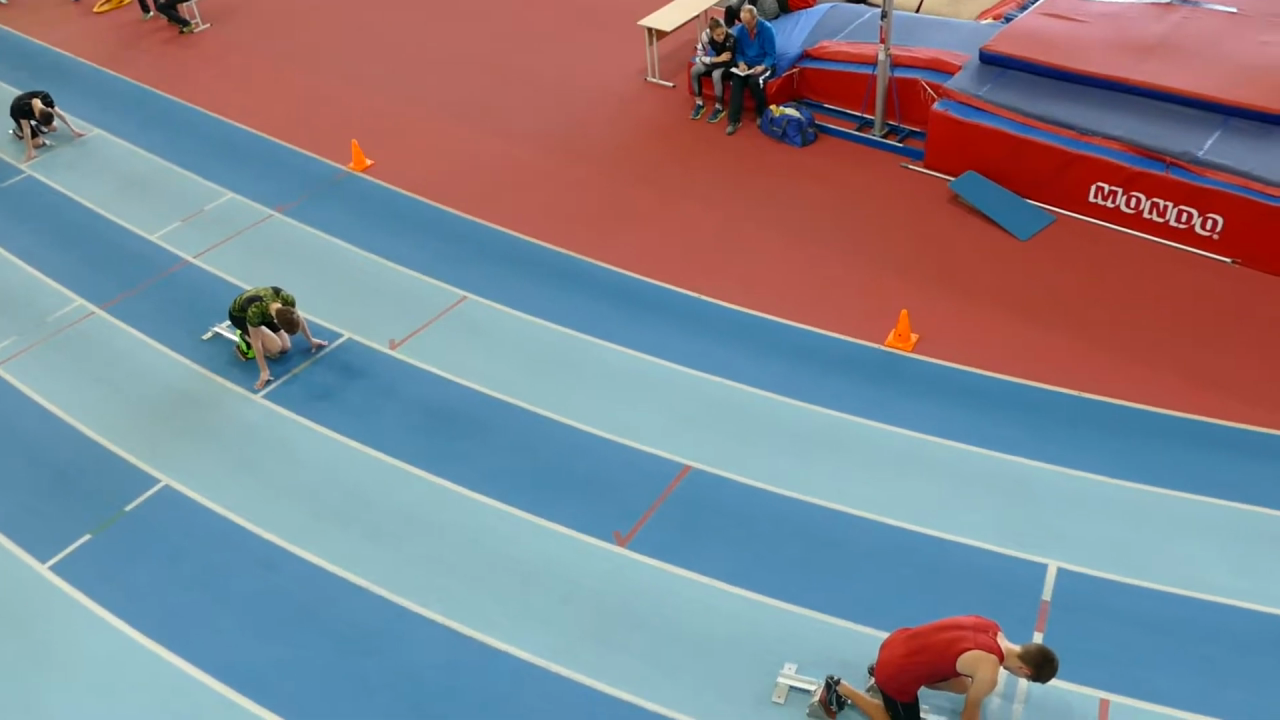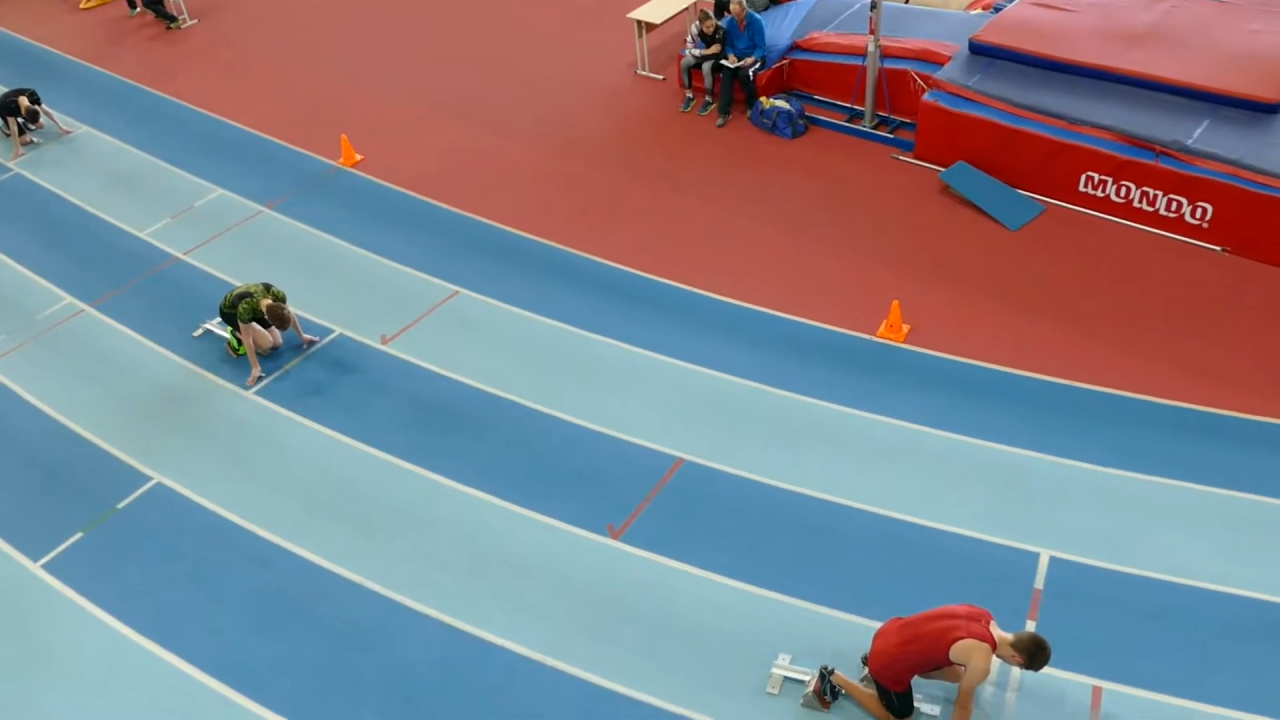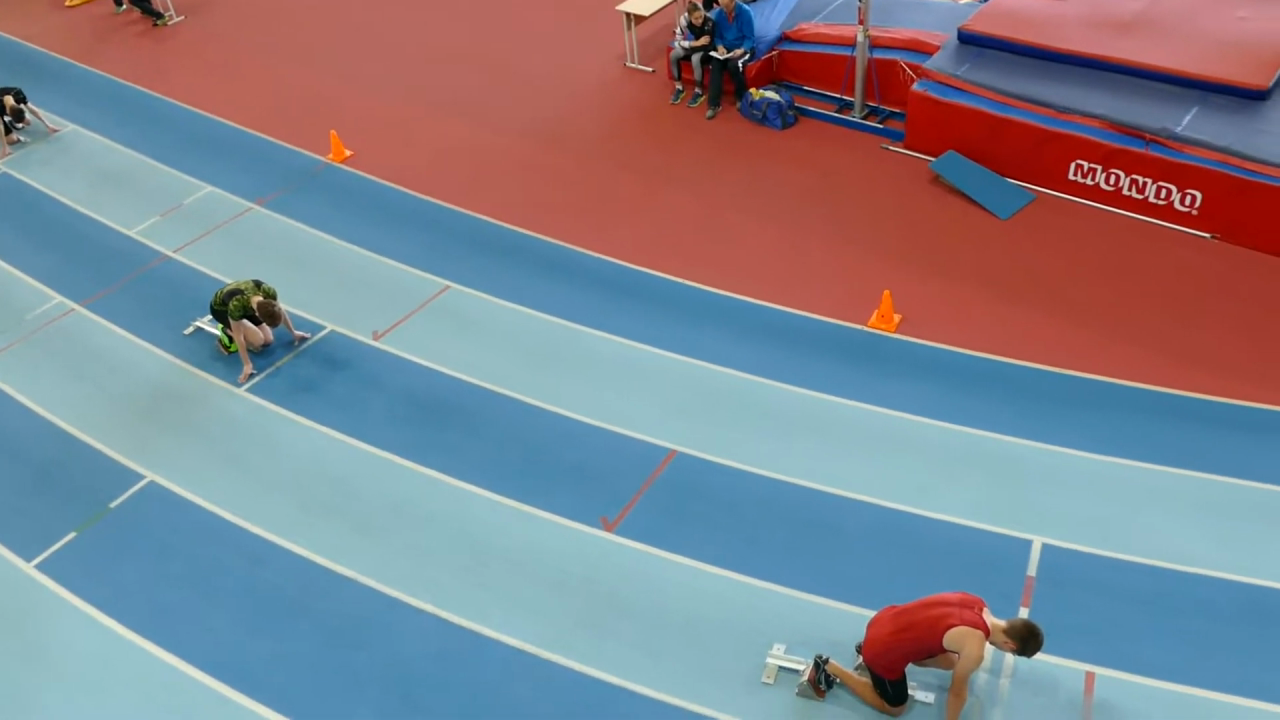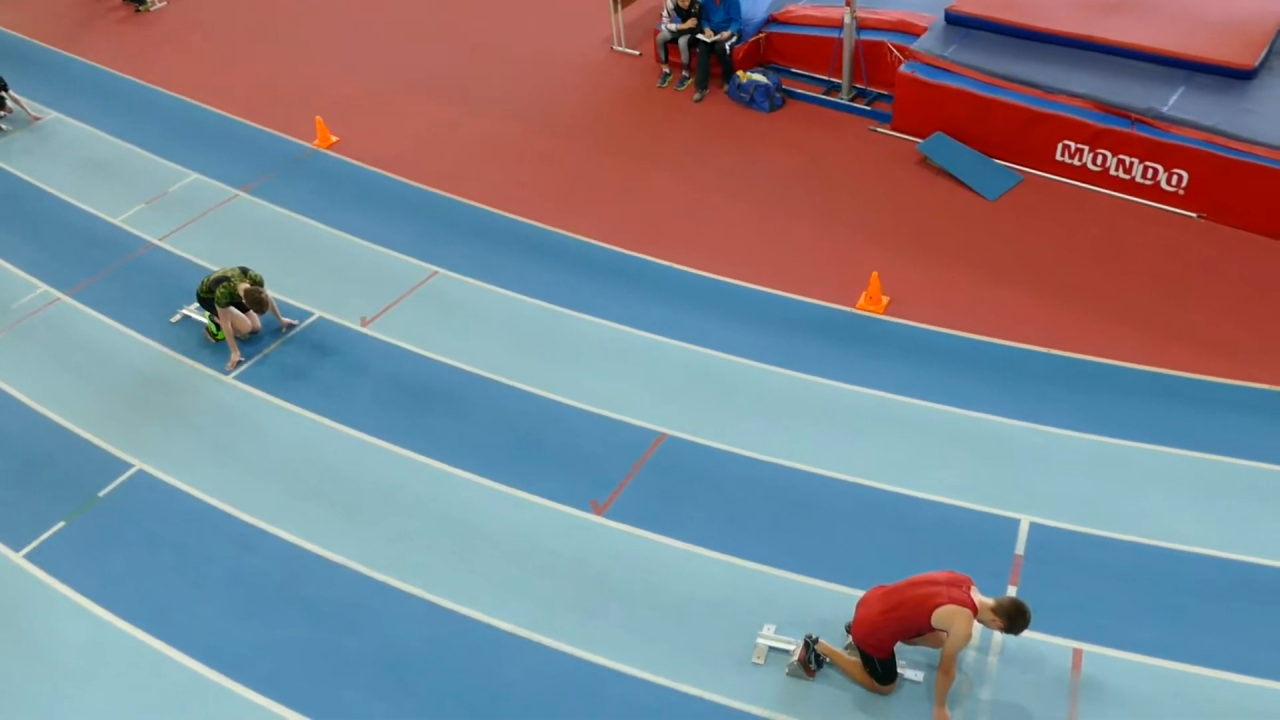
dt=0.2s
person 1, frame 1
left shoulder: (993, 629)
right shoulder: (988, 673)
left wrist: (972, 688)
left hip: (899, 641)
right hip: (895, 673)
left knee: (963, 685)
right ankle: (840, 689)
person 1, frame 2
left shoulder: (986, 618)
right shoulder: (981, 661)
left wrist: (966, 676)
left hip: (893, 631)
right hip: (890, 662)
left knee: (955, 674)
right ankle: (835, 679)
person 1, frame 3
left shoulder: (979, 605)
right shoulder: (975, 648)
right elbow: (957, 691)
left wrist: (959, 664)
left hip: (886, 619)
right hip: (882, 650)
left knee: (950, 662)
right ankle: (829, 668)
person 1, frame 4
left shoulder: (967, 584)
right shoulder: (963, 626)
right elbow: (946, 670)
left wrist: (948, 641)
left hip: (875, 599)
right hip: (872, 629)
left knee: (938, 639)
right knee: (884, 686)
right ankle: (818, 648)
